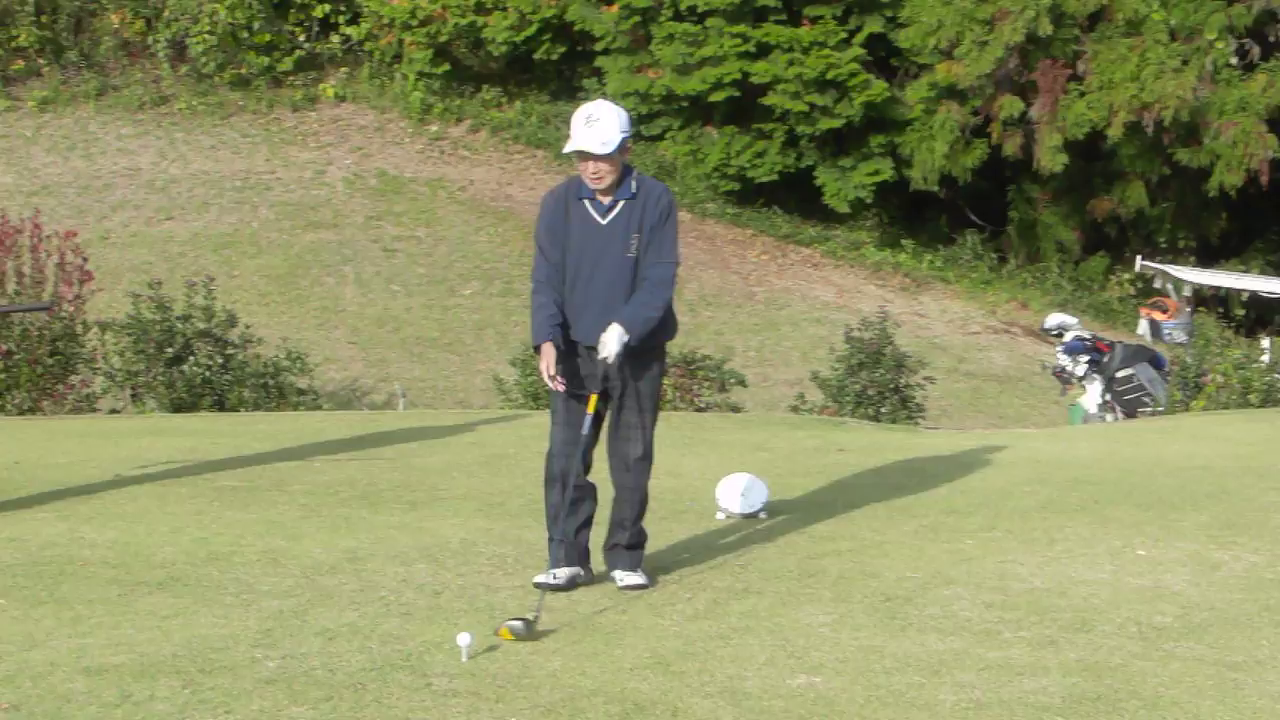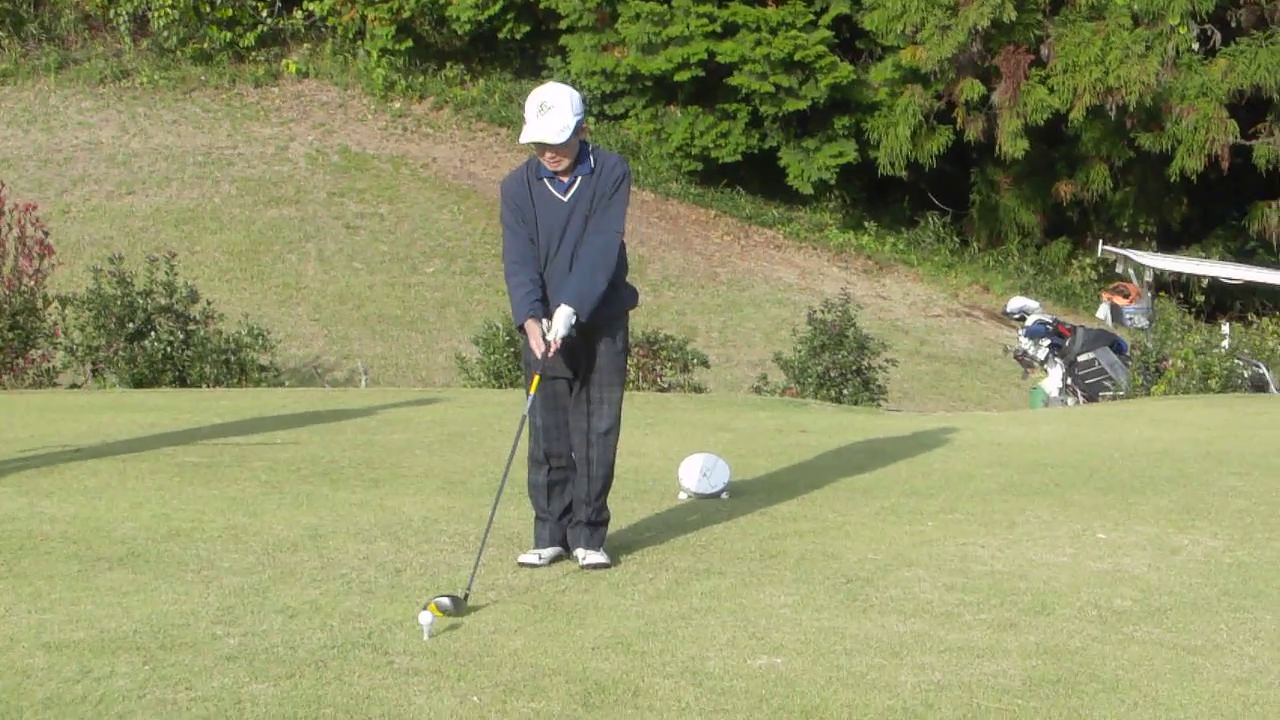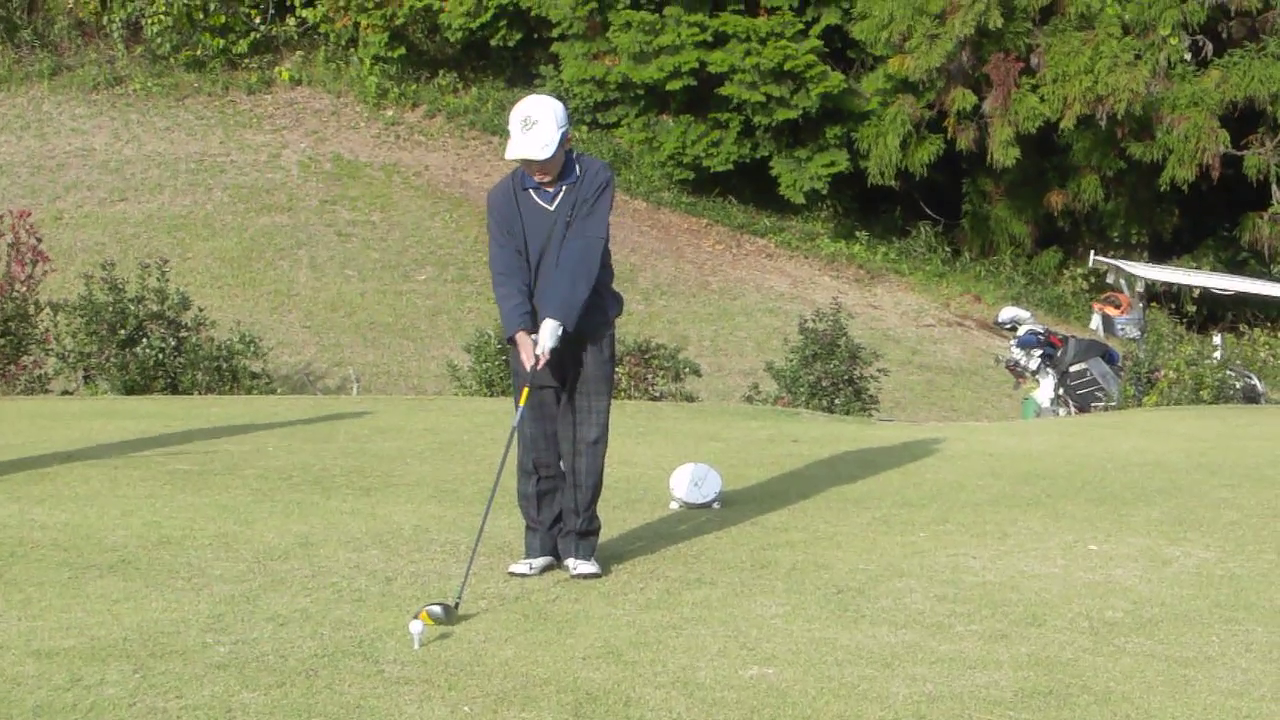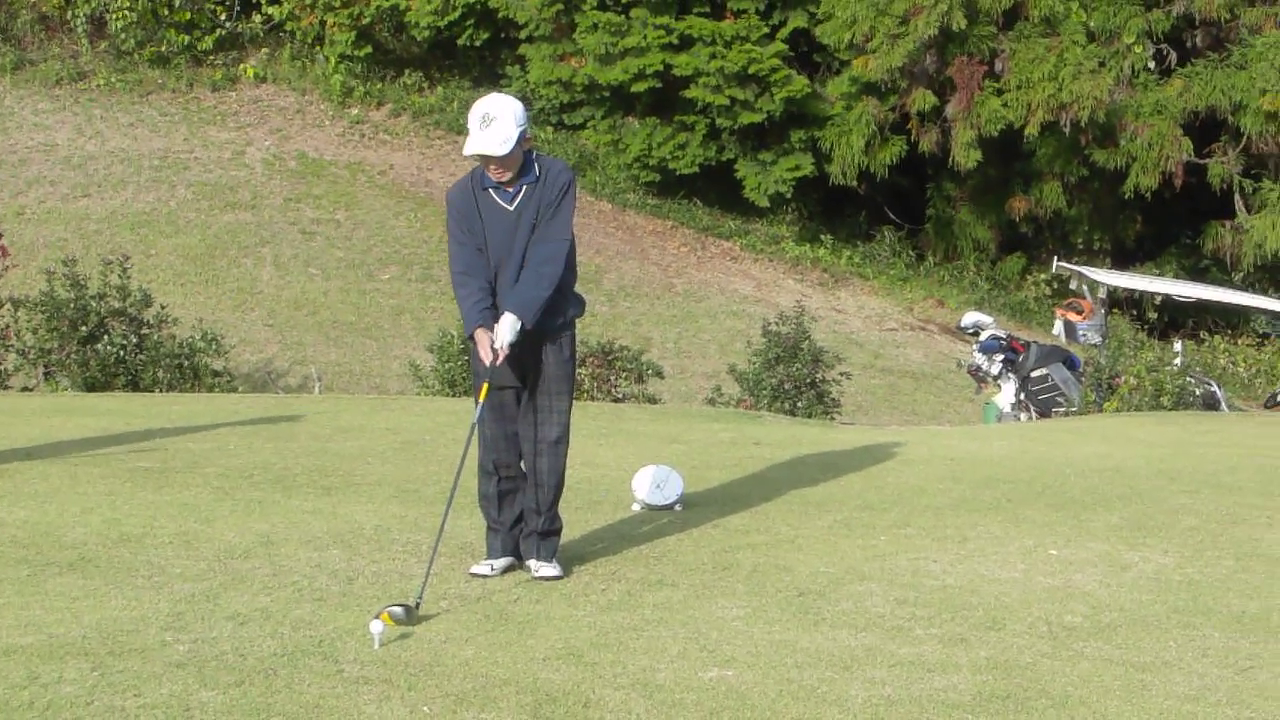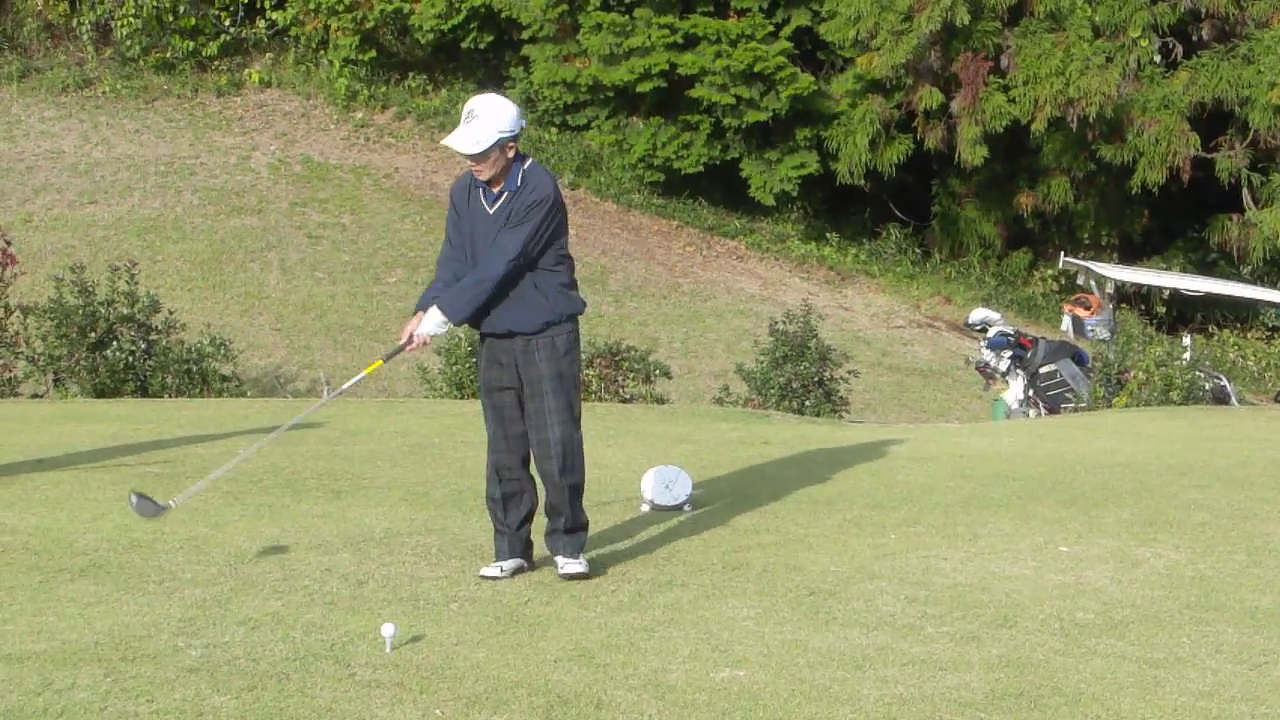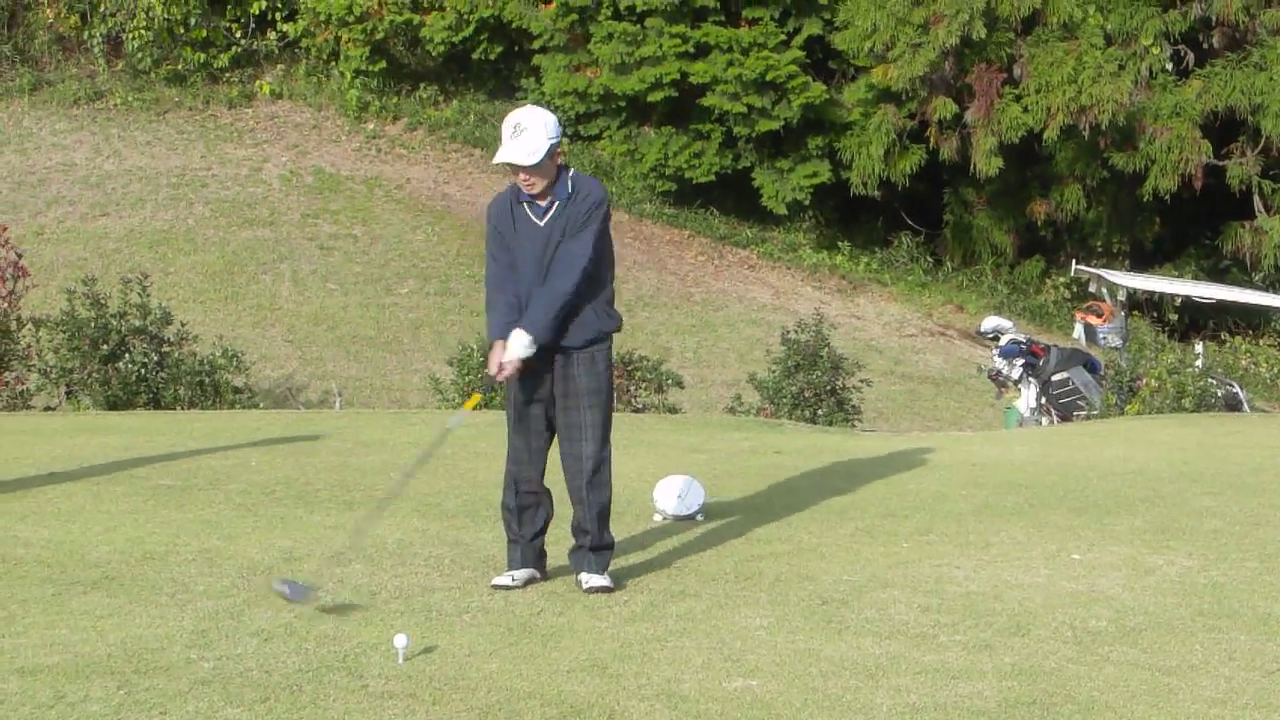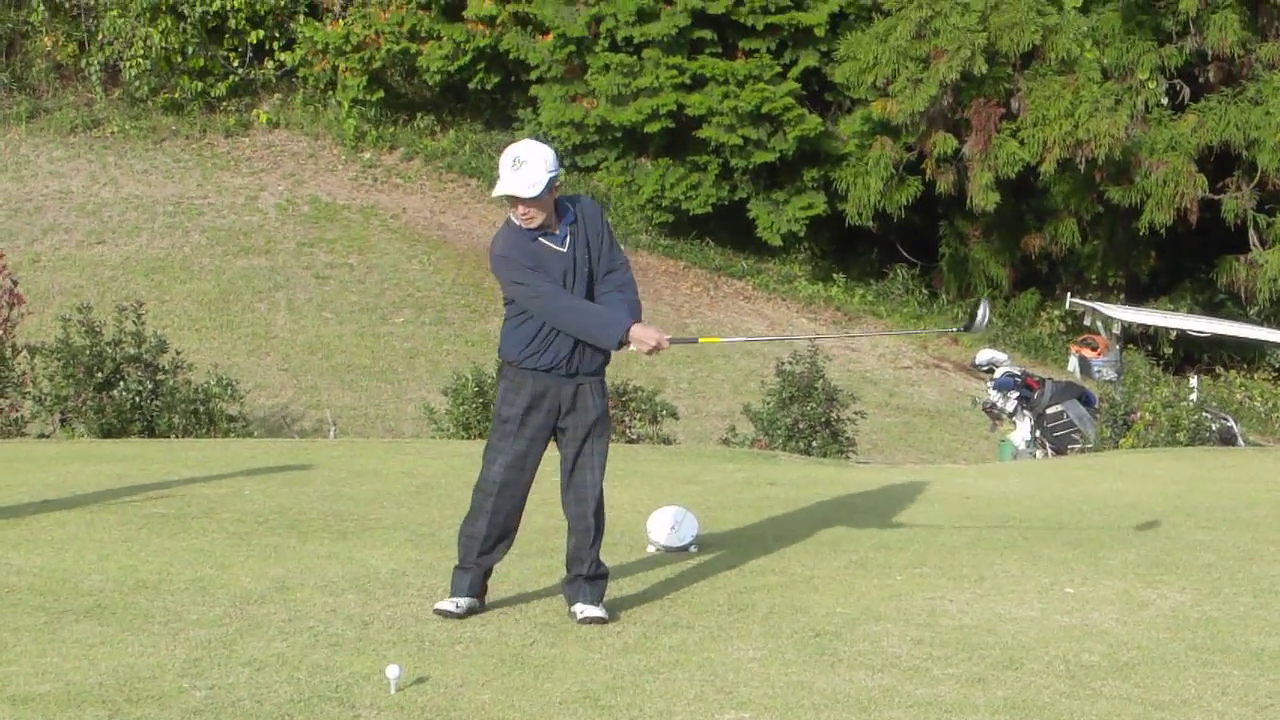
dt=0.5s
person 1, frame 1
left shoulder: (655, 200)
right shoulder: (557, 203)
left elbow: (660, 277)
right elbow: (547, 278)
left wrist: (624, 328)
right wrist: (547, 341)
left hip: (638, 349)
right hip: (575, 349)
left knee: (632, 458)
right knee: (565, 456)
left ankle: (626, 556)
right ankle: (568, 557)
person 1, frame 2
left shoulder: (612, 172)
right shoulder: (517, 185)
left elbow: (602, 248)
right elbow: (519, 260)
left wrist: (571, 309)
right wrist: (530, 320)
left hip: (602, 324)
right hip: (543, 327)
left knee: (596, 433)
right knee: (548, 436)
left ankle: (588, 535)
right ankle: (550, 534)
person 1, frame 3
left shoulder: (595, 179)
right shoulder: (504, 196)
left elbow: (581, 256)
right elbow: (507, 271)
left wrist: (555, 322)
right wrist: (521, 331)
left hip: (588, 332)
right hip: (531, 336)
left knee: (585, 443)
right knee: (537, 445)
left ankle: (579, 544)
right ankle: (541, 543)
person 1, frame 4
left shoulder: (556, 179)
right shoulder: (463, 195)
left elbow: (548, 259)
right elbow: (466, 269)
left wrist: (514, 318)
right wrist: (480, 328)
left hip: (549, 332)
right hip: (491, 334)
left knee: (546, 443)
right knee: (497, 446)
left ankle: (540, 545)
right ankle: (502, 544)
person 1, frame 5
left shoulder: (540, 191)
right shoulder: (464, 191)
left elbow: (499, 267)
right elbow: (454, 260)
left wrist: (440, 315)
right wrist: (425, 308)
left hip: (547, 333)
right hip: (495, 337)
left knee: (556, 440)
right knee: (505, 448)
left ankle: (567, 542)
right ankle: (512, 547)
person 1, frame 6
left shoulder: (589, 197)
right shoulder: (501, 210)
left elbow: (567, 279)
right elbow: (502, 282)
left wrist: (523, 338)
right wrist: (502, 340)
left hip: (584, 349)
right hip: (531, 353)
left knee: (588, 457)
right knee: (523, 458)
left ankle: (591, 559)
right ankle: (525, 557)
person 1, frame 7
left shoulder: (588, 215)
right shoulder: (506, 248)
left elbow: (615, 280)
right elbow: (560, 307)
left wrist: (626, 324)
right wrist: (626, 331)
left hip: (585, 378)
right hip: (527, 379)
left knee: (586, 488)
right knee: (499, 481)
left ankle: (585, 590)
right ankle: (467, 585)
